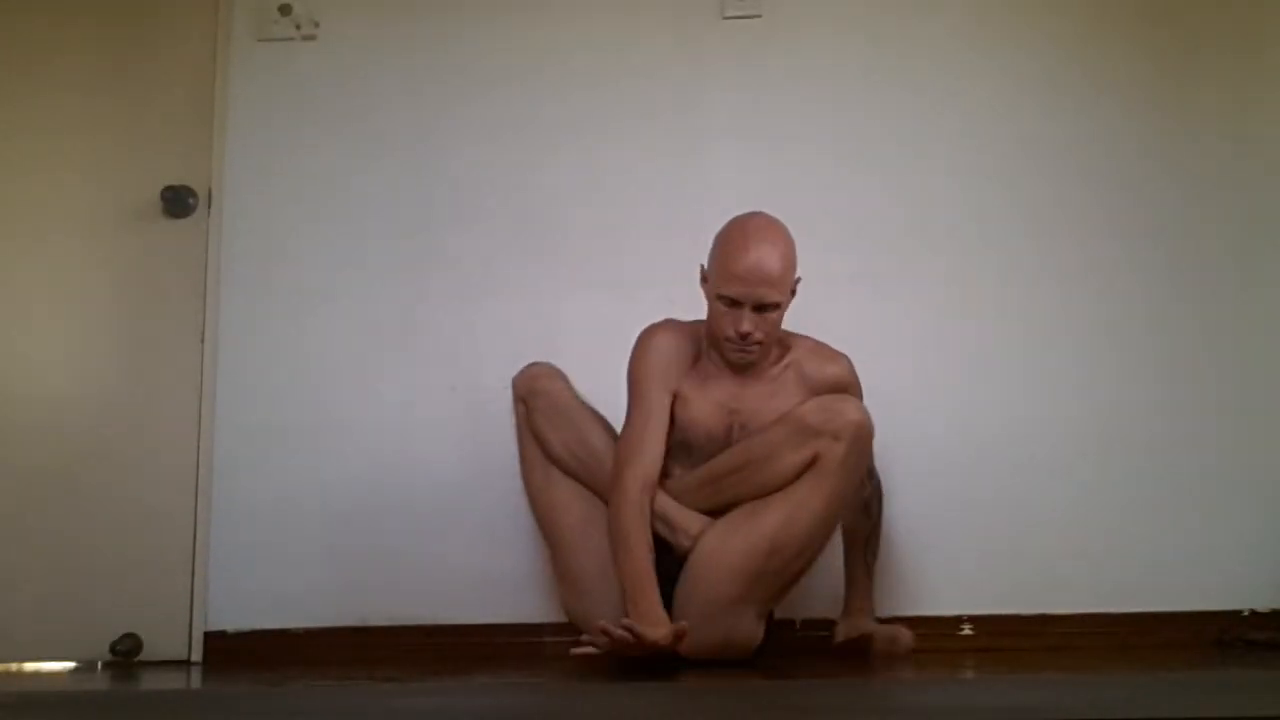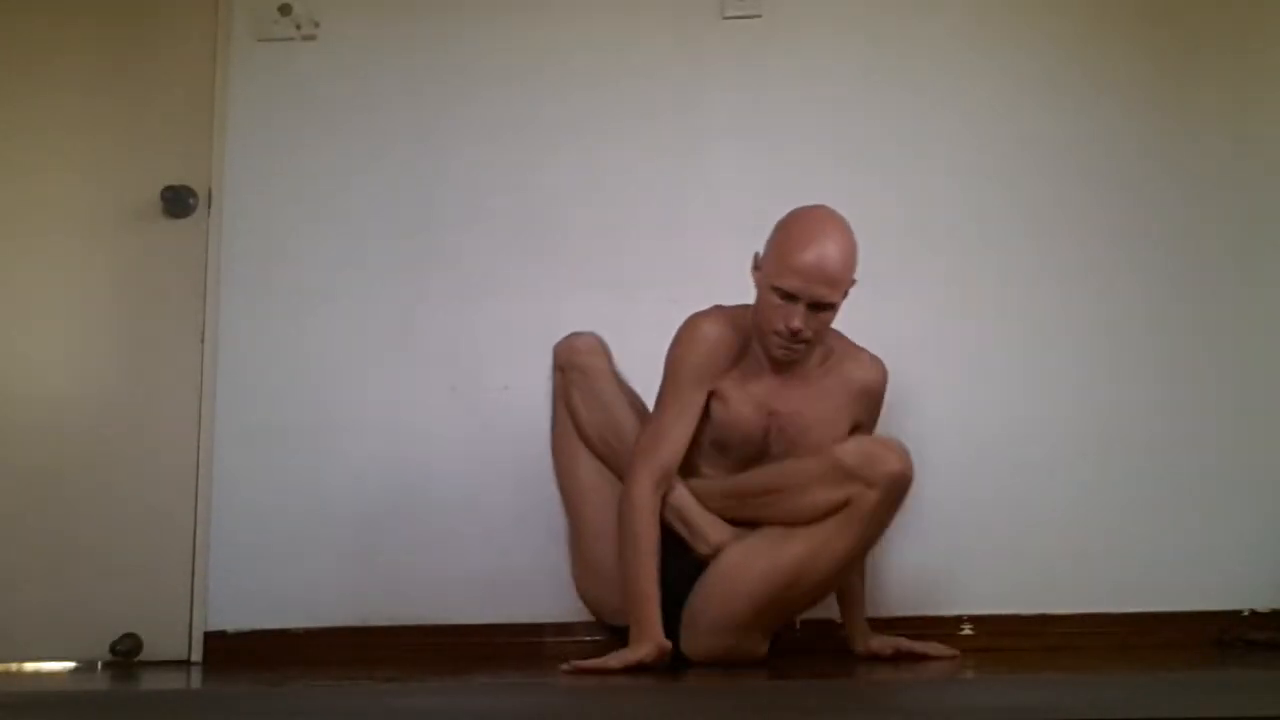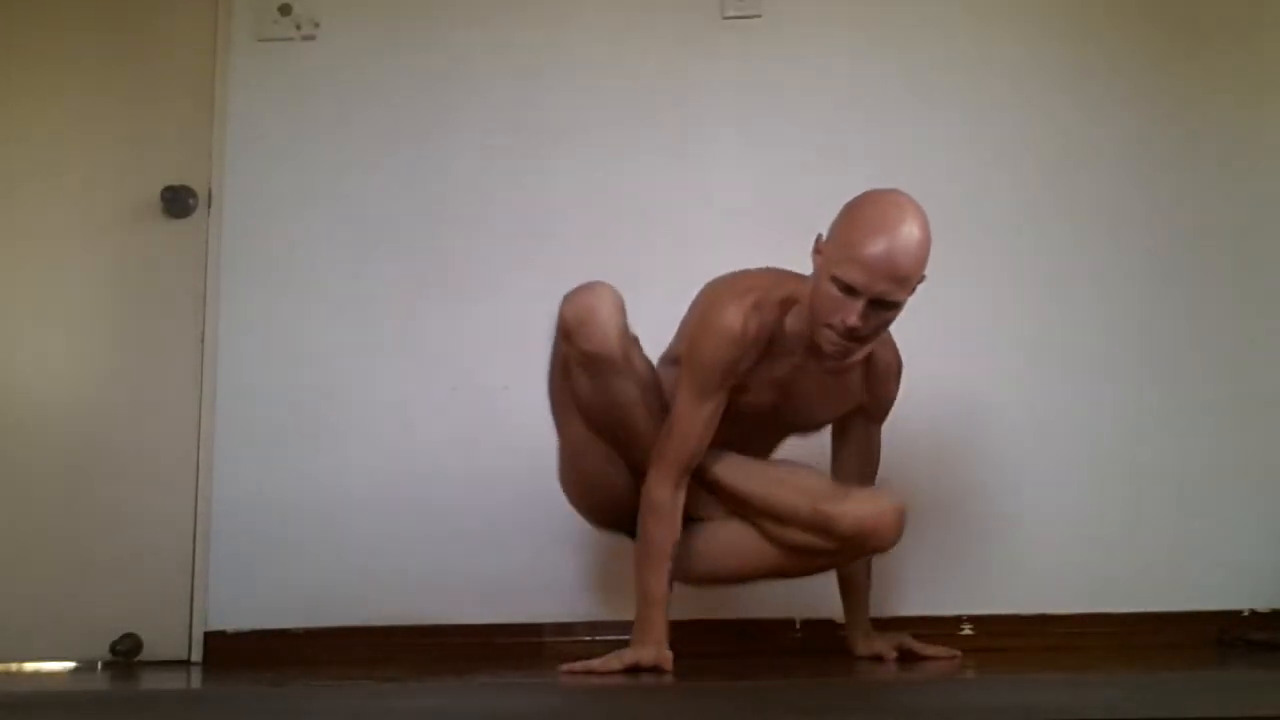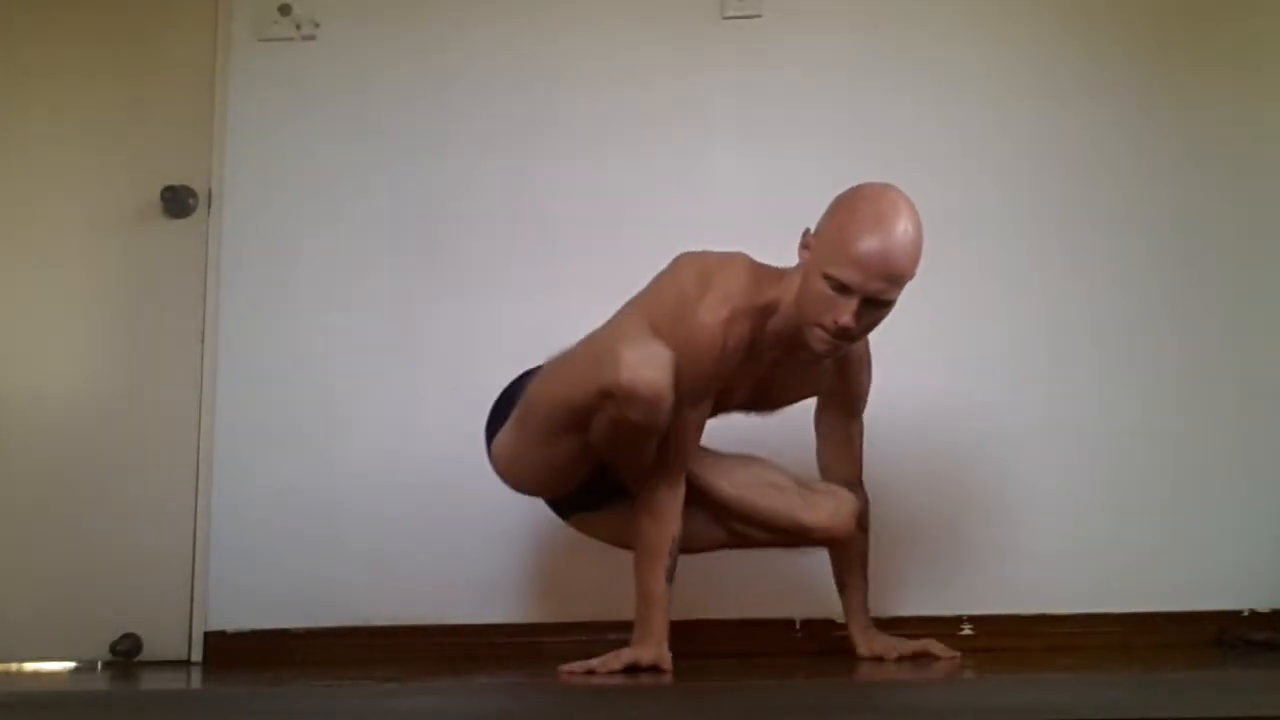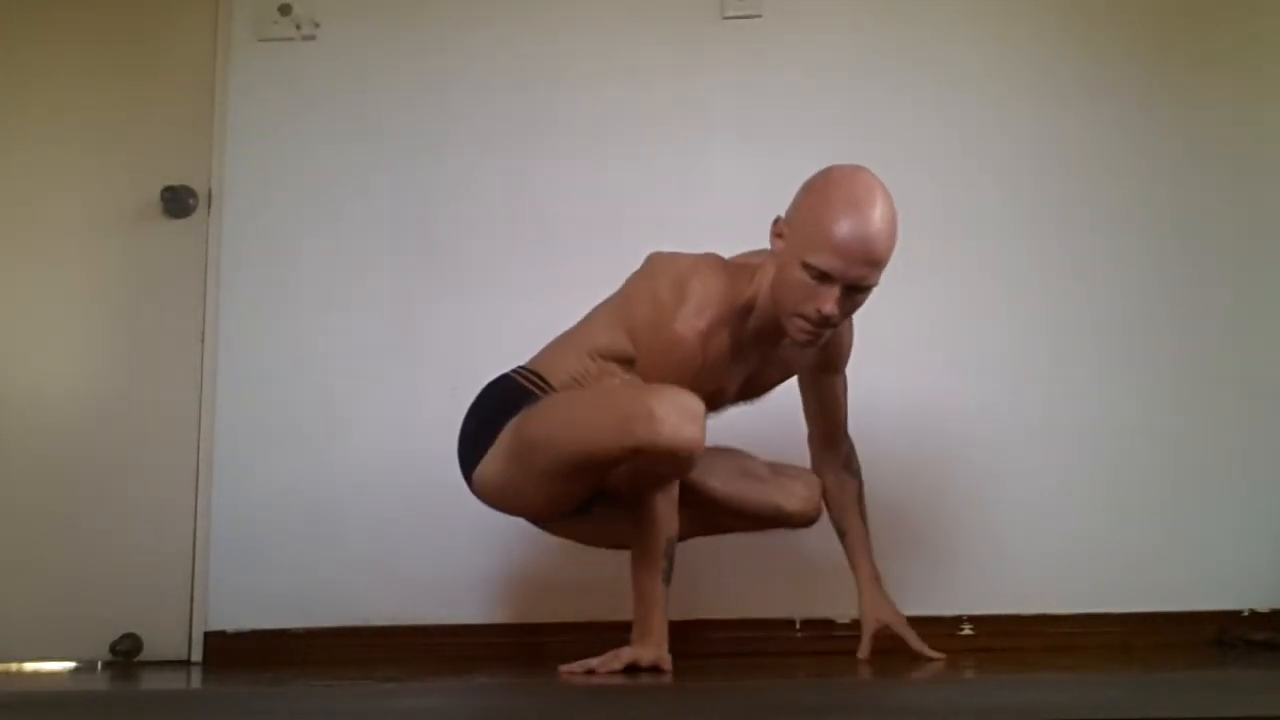
dt=0.5s
person 1, frame 1
left shoulder: (824, 374)
right shoulder: (667, 348)
left elbow: (859, 489)
right elbow: (632, 485)
left wrist: (858, 611)
right wrist: (648, 618)
left hip: (714, 616)
right hip: (620, 603)
left knee: (843, 420)
right knee: (537, 383)
person 1, frame 2
left shoulder: (862, 380)
right shoulder: (714, 337)
left elbow: (842, 514)
right elbow: (644, 481)
left wrist: (857, 631)
right wrist: (644, 633)
left hip: (720, 621)
right hip: (629, 586)
left knee: (886, 464)
right knee: (580, 352)
person 1, frame 3
left shoulder: (880, 366)
right shoulder: (739, 318)
left elbow: (853, 501)
right elbow: (664, 478)
left wrist: (860, 631)
right wrist: (649, 635)
left hip: (704, 526)
right hip: (619, 489)
left knee: (880, 518)
right knee: (591, 311)
person 1, frame 4
left shoulder: (845, 356)
right shoulder: (721, 315)
left elbow: (847, 490)
right elbow: (664, 480)
left wrist: (861, 625)
right wrist: (649, 636)
right hip: (536, 436)
left knee: (831, 514)
right knee: (644, 369)
person 1, frame 5
left shoulder: (826, 332)
right shoulder: (696, 319)
left elbow: (832, 451)
right elbow: (657, 487)
left wrist: (870, 589)
right wrist: (649, 636)
left hip: (583, 461)
right hip: (508, 441)
left knee: (801, 497)
right knee: (674, 422)
